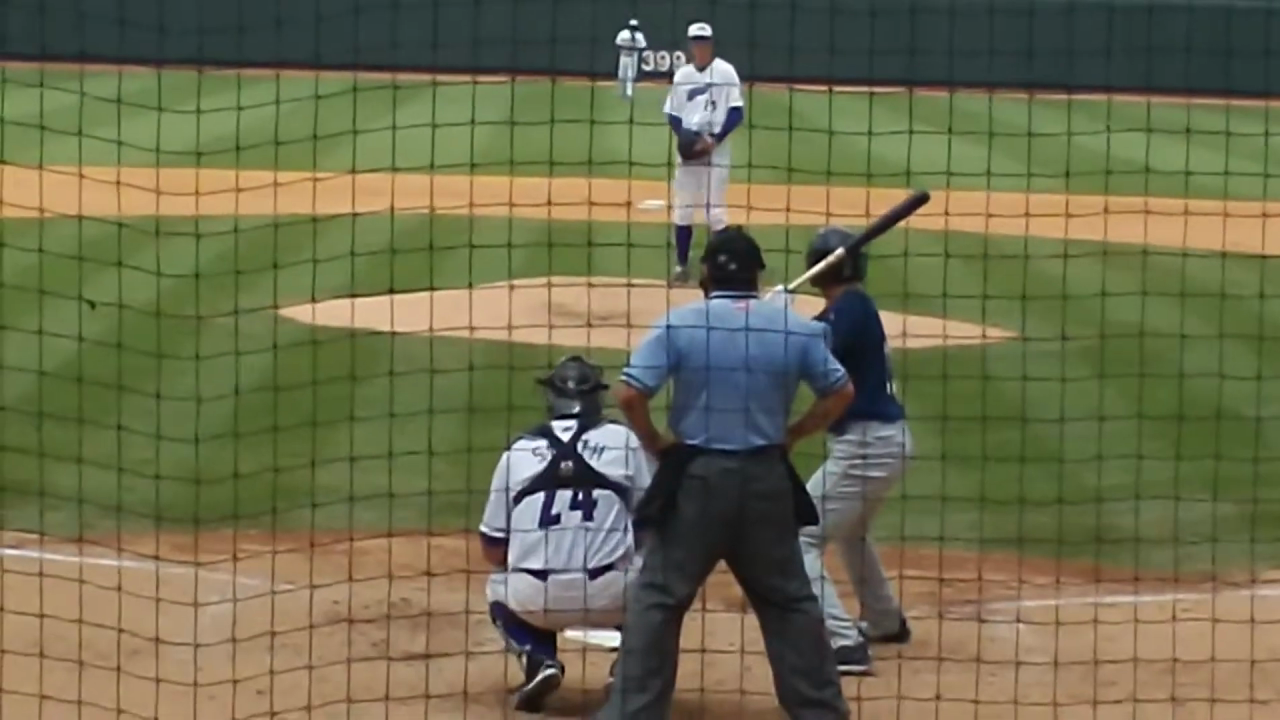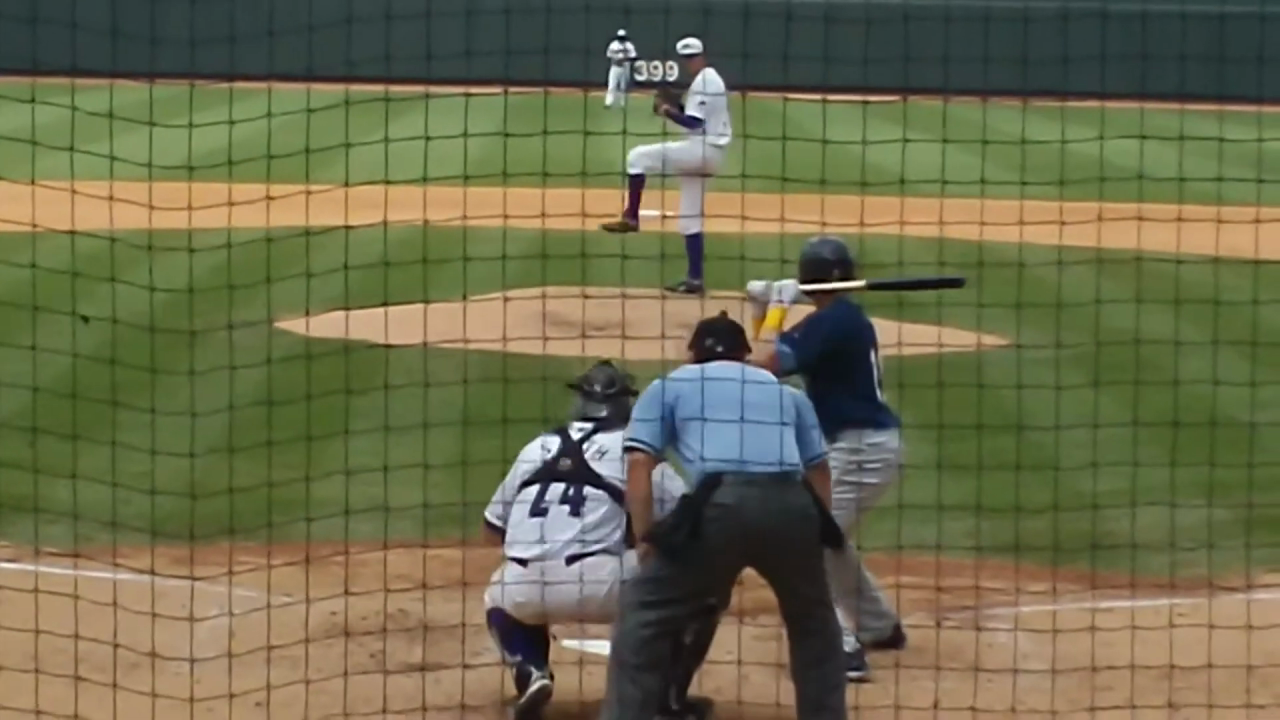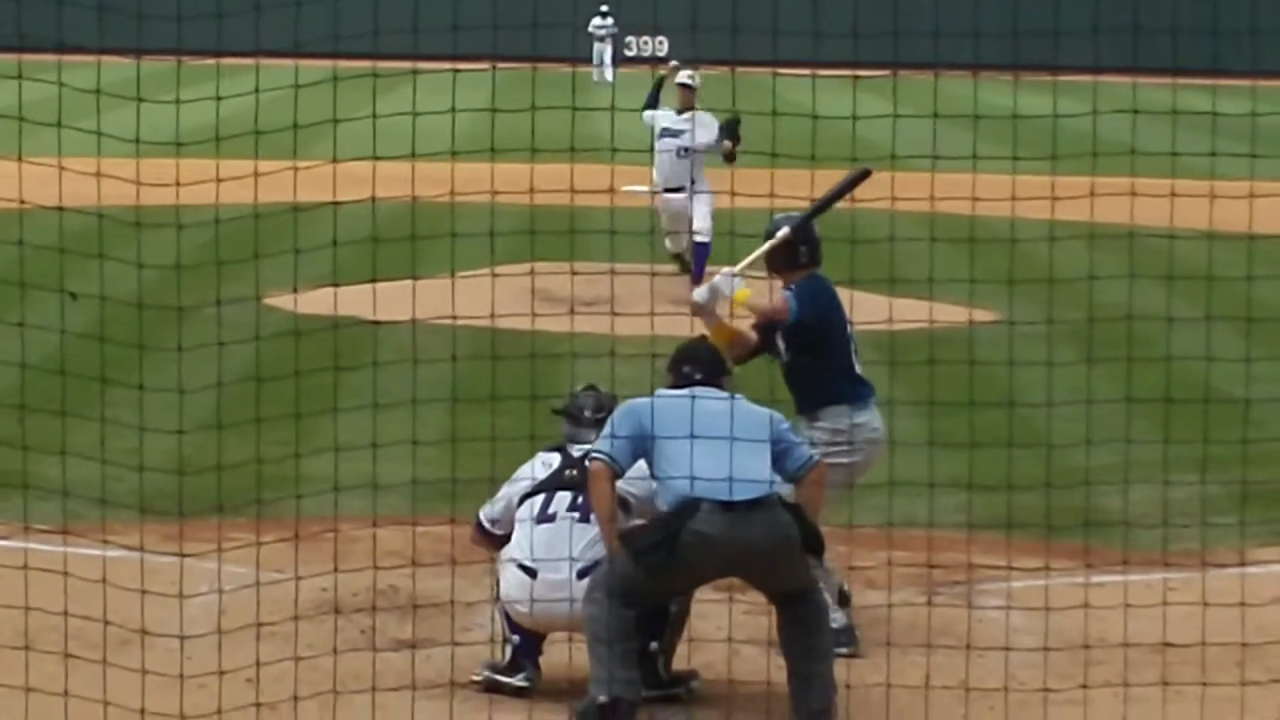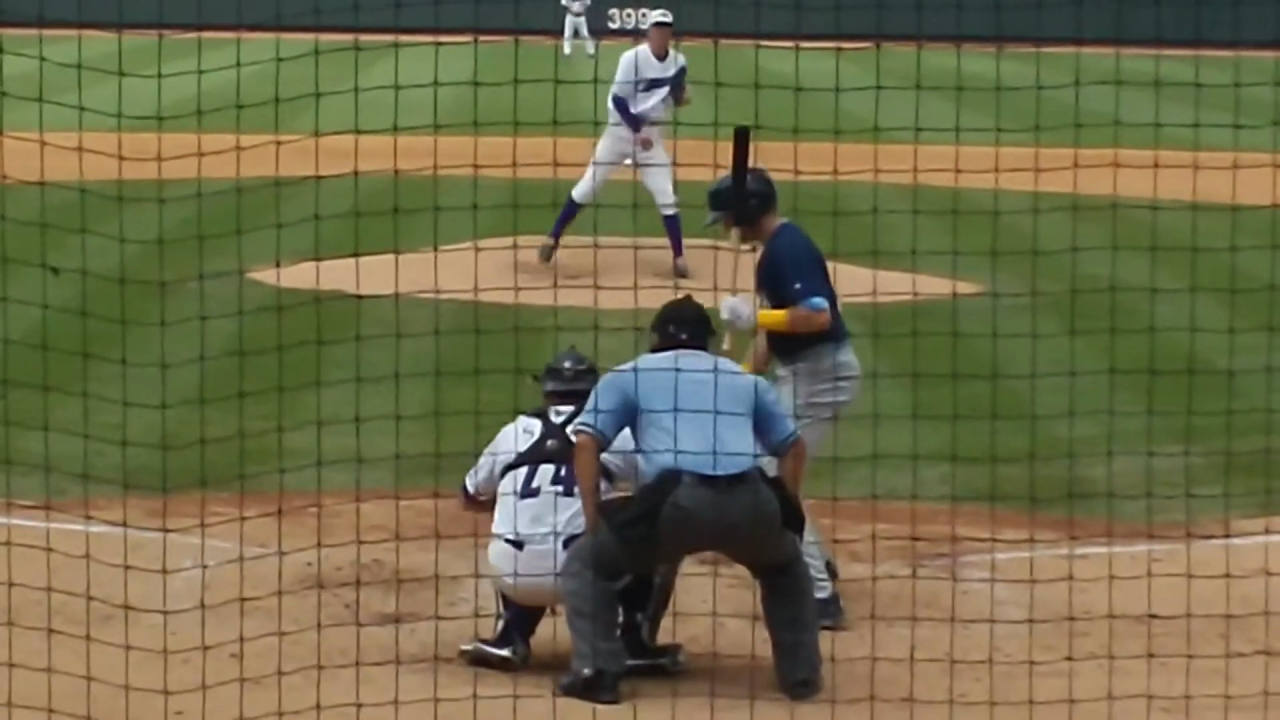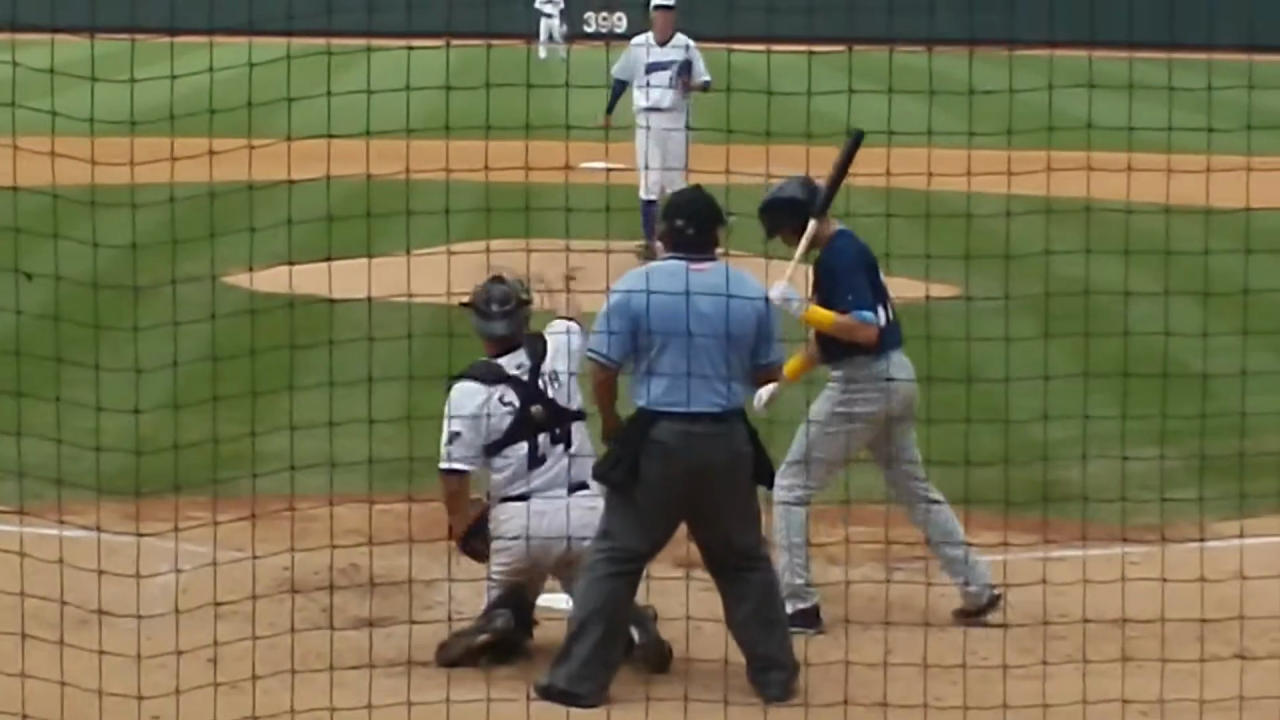
dt=1s
person 1, frame 1
left shoulder: (849, 308)
right shoulder: (856, 307)
left hip: (864, 442)
right hip: (882, 437)
left knee: (799, 536)
right knee: (849, 530)
left ankle: (845, 643)
right ankle: (885, 621)
person 1, frame 2
left shoulder: (830, 320)
right shoulder: (851, 318)
left elbow: (767, 364)
right elbow: (783, 364)
left wrist: (777, 309)
left hip: (858, 450)
right hip: (871, 445)
left ankle: (844, 652)
right ankle: (880, 627)
person 1, frame 3
left shoulder: (814, 290)
right shoulder: (795, 299)
left elbow: (776, 308)
right elbow: (740, 348)
left wrist: (734, 294)
right wrist: (709, 312)
left hip: (841, 427)
right hip: (822, 421)
left ankle: (834, 628)
right ankle: (826, 589)
person 1, frame 4
left shoulder: (789, 247)
right shoulder: (770, 255)
left elbow: (818, 316)
left wrist: (752, 316)
right wrist: (744, 377)
left hip: (820, 372)
right hip: (799, 372)
right knee: (774, 473)
left ankle: (821, 598)
right ankle: (815, 565)
person 1, frame 5
left shoulder: (839, 257)
right shoulder: (844, 250)
left elbow: (863, 330)
right elbow: (825, 337)
left wrist: (800, 309)
right wrist: (779, 380)
left hip: (861, 384)
right hip: (895, 377)
left knee: (792, 487)
right knee: (915, 488)
left ankle: (799, 604)
right ankle: (979, 589)
person 2, frame 1
left shoulder: (679, 323)
right shoulder: (797, 328)
left elbow: (629, 395)
right elbow: (841, 393)
left wrist: (656, 443)
left hip: (697, 476)
right hip: (767, 478)
left knee: (657, 597)
right knee: (790, 599)
person 2, frame 2
left shoulder: (668, 387)
right shoulder: (787, 392)
left elbow: (639, 463)
right elbow: (819, 470)
left wrist: (645, 544)
right wrist: (812, 532)
left hip: (723, 504)
right hip: (791, 504)
left knee: (644, 608)
right knee: (813, 615)
person 2, frame 3
left shoulder: (641, 409)
right shoulder: (761, 414)
left elbow: (599, 471)
right elbow: (813, 473)
left wrist: (615, 550)
right wrist: (798, 539)
left hip: (699, 529)
right hip: (770, 528)
left knee: (608, 590)
right knee: (801, 596)
person 2, frame 4
left shoulder: (630, 373)
right shoulder: (745, 377)
left elbow: (587, 443)
right elbow: (793, 449)
left wrist: (593, 521)
right wrist: (781, 515)
left hip: (679, 501)
right hip: (749, 502)
left knee: (586, 562)
right knee: (786, 566)
left ankle: (596, 673)
right ankle: (801, 675)
person 2, frame 5
left shoulder: (634, 286)
right shoulder: (752, 292)
left elbow: (603, 370)
right elbow: (767, 372)
left wrist: (609, 420)
left hip: (658, 440)
right hip: (728, 441)
left knee: (615, 558)
right knee: (744, 561)
left ankle: (578, 679)
right ankle: (776, 676)
person 3, frame 1
left shoulder: (518, 450)
right shoulder: (620, 439)
left elbow: (493, 551)
left hip: (533, 598)
right hip: (608, 594)
left knee: (500, 589)
left ankle: (540, 661)
person 3, frame 2
left shoulder: (537, 448)
left elbow: (493, 527)
left hip: (524, 587)
right hip: (593, 583)
left knee: (501, 599)
left ankle: (531, 672)
person 3, frame 3
left shoulder: (534, 467)
right shoulder: (633, 468)
left elbow: (482, 536)
left hip: (524, 601)
left ankle: (518, 665)
right ankle: (651, 673)
person 3, frame 4
left shoulder: (514, 431)
right shoulder: (615, 429)
left elbow: (472, 498)
left hip: (513, 572)
left ankle: (508, 640)
right ankle: (635, 645)
person 3, frame 5
left shoulder: (468, 390)
right shoulder: (561, 345)
left elbow: (454, 478)
right elbow: (569, 317)
left wrist: (459, 526)
right wrist: (560, 293)
left hip: (515, 521)
right hip: (585, 513)
left knee: (508, 613)
left ankle: (497, 624)
right ankle: (629, 624)
person 4, frame 1
left shoulder: (725, 71)
right shoulder: (681, 75)
left elbow: (737, 112)
right elbow: (672, 115)
left wrist: (715, 139)
left hip: (717, 149)
left knee: (716, 210)
right knee: (682, 209)
right ankle: (682, 266)
person 4, frame 2
left shoulder: (704, 81)
right shoulder: (714, 80)
left elbow: (693, 122)
left wrist: (668, 112)
right wrist: (675, 110)
left hip: (701, 150)
right hip: (710, 153)
left knee: (639, 157)
right knee: (690, 216)
left ankle: (630, 217)
right ankle: (695, 278)
person 4, frame 3
left shoulder: (707, 121)
right shoulder: (661, 117)
left elbow: (729, 157)
right elbow: (646, 112)
left wrist: (731, 145)
right wrist: (661, 78)
left hip: (695, 191)
right hip: (667, 192)
left knee: (702, 230)
right knee: (675, 237)
left ankle: (698, 284)
right ankle: (679, 253)
person 4, frame 4
left shoulder: (679, 62)
right shoulder: (633, 57)
left elbow: (675, 95)
right elbow: (617, 99)
left wrist: (681, 98)
right wrist: (638, 129)
left hip: (652, 134)
right hip: (621, 130)
left knee: (666, 197)
right knee: (586, 188)
left ankle: (678, 257)
right ankle: (554, 237)
person 4, frame 5
left shoulder: (686, 46)
right shoulder: (637, 44)
left elbow: (705, 83)
right elbow: (621, 80)
left wrist: (695, 85)
right wrist: (609, 111)
left hip: (675, 119)
right hip: (645, 118)
left knee: (675, 181)
right knee: (649, 183)
right ankle: (650, 242)
